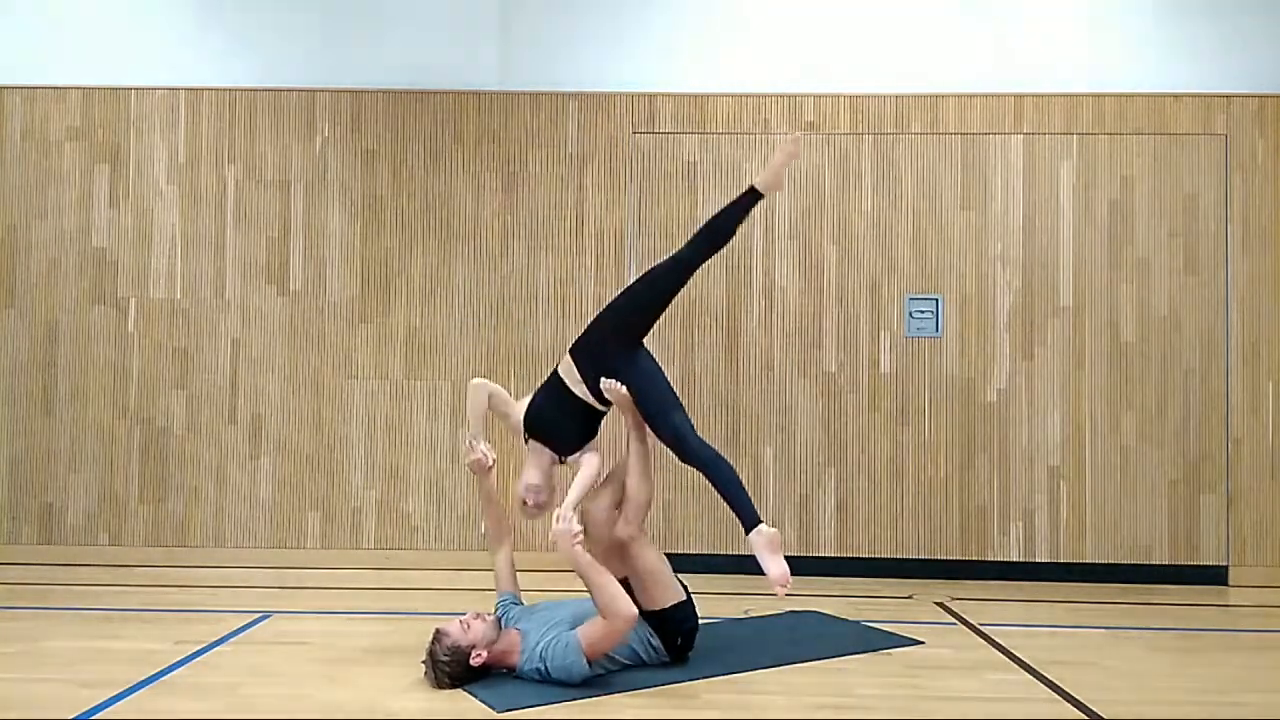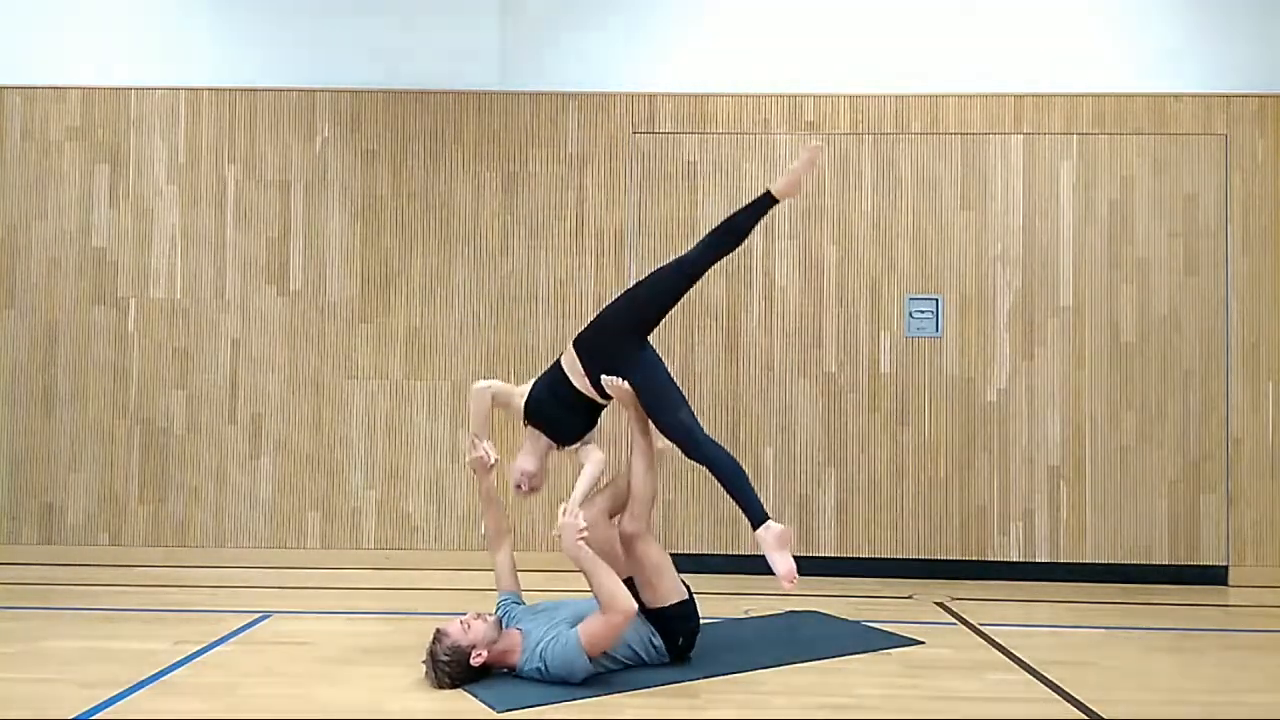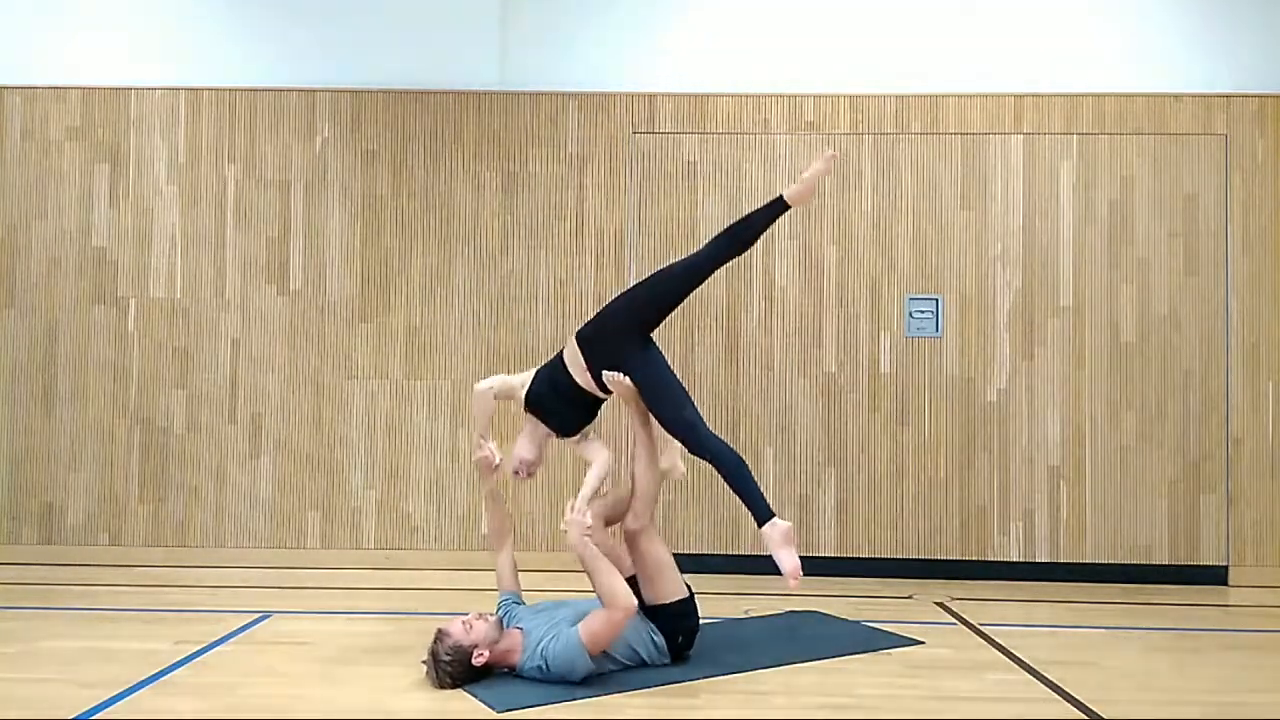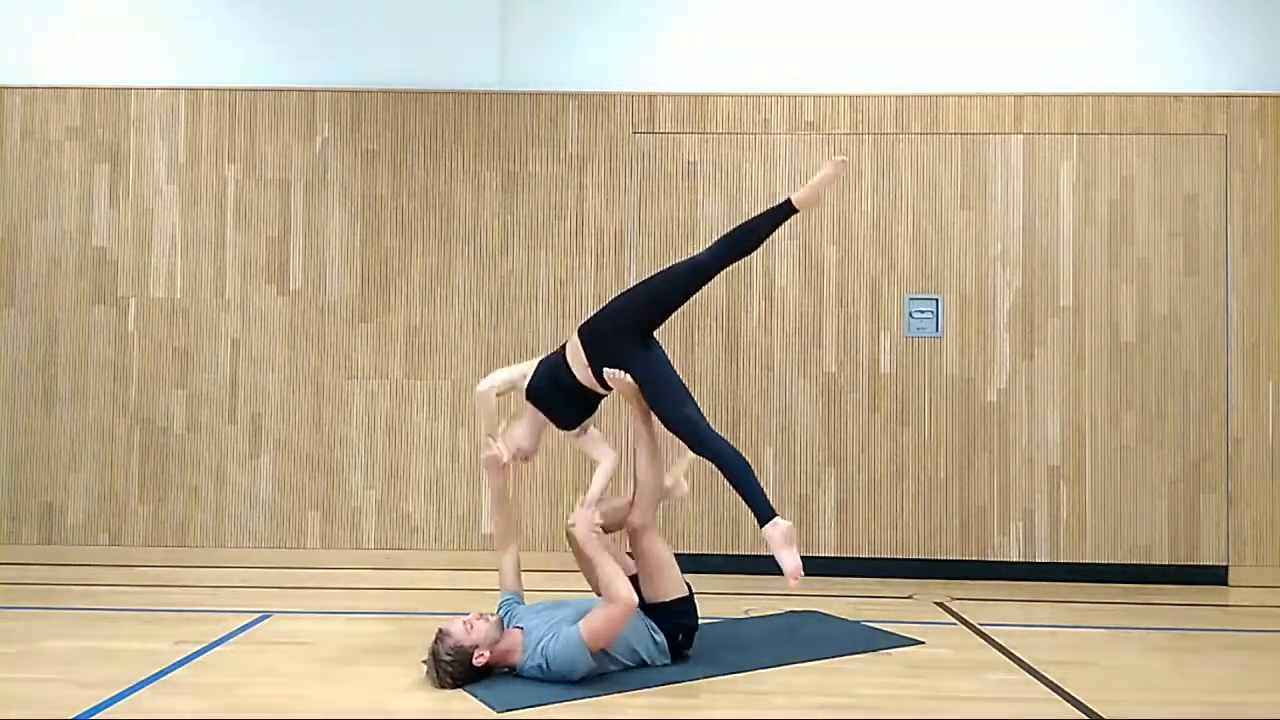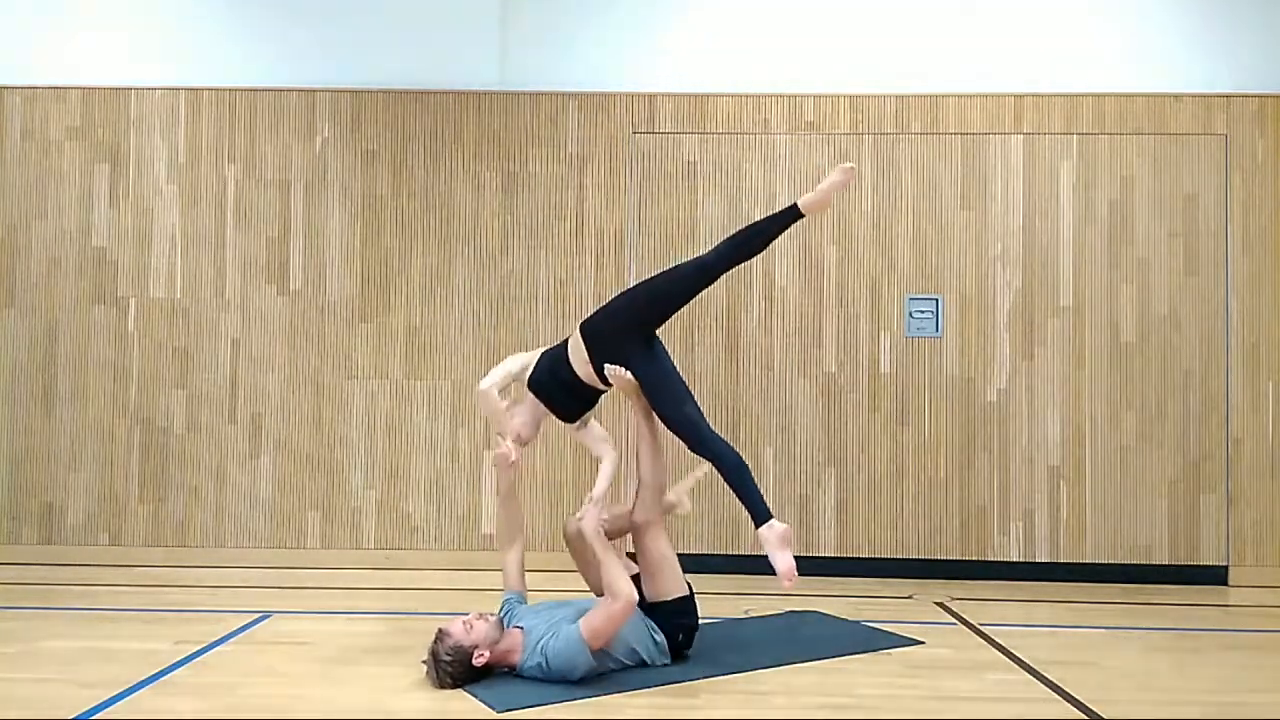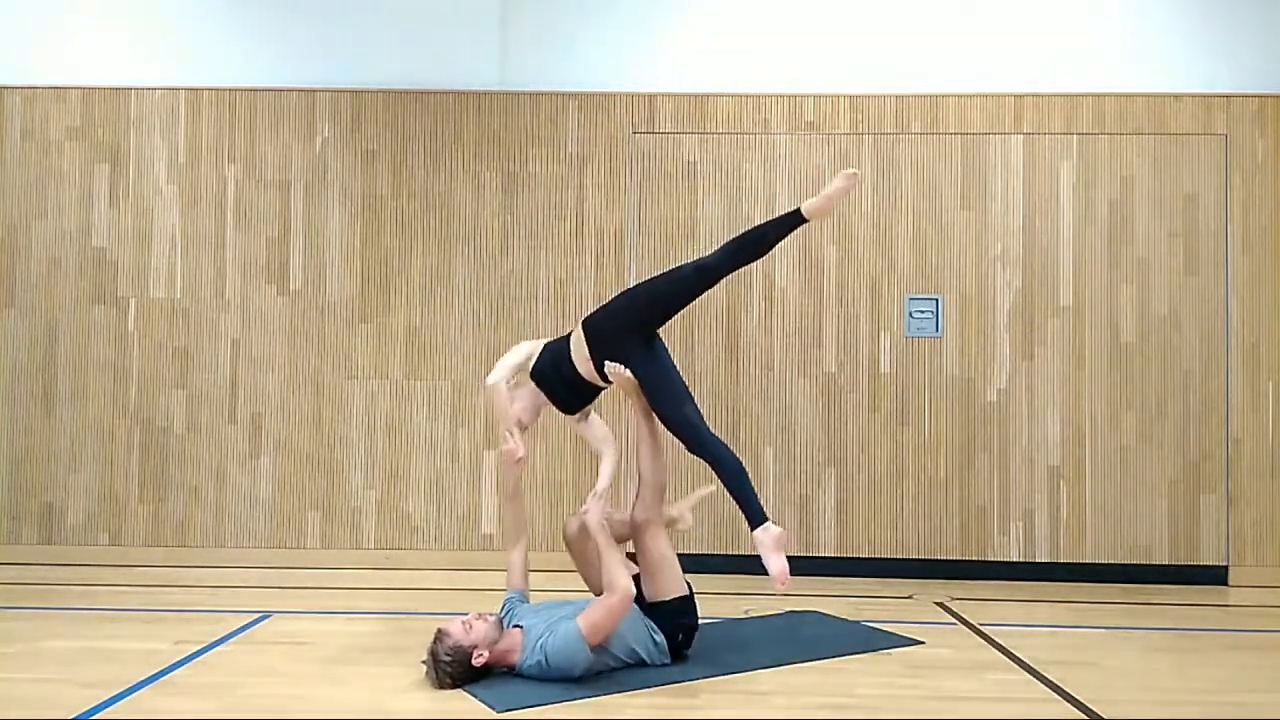
dt=0.1s
person 1, frame 1
left shoulder: (525, 420)
right shoulder: (568, 447)
left elbow: (477, 386)
left wrist: (477, 448)
left hip: (606, 348)
right hip: (624, 368)
right knee: (688, 444)
person 1, frame 2
left shoulder: (529, 407)
right shoulder: (570, 436)
left elbow: (480, 388)
right elbow: (597, 461)
left hip: (608, 344)
right hip: (621, 358)
right knee: (696, 442)
person 1, frame 3
left shoulder: (527, 391)
right shoulder: (566, 427)
left elbow: (481, 390)
right elbow: (602, 458)
left wrist: (485, 447)
right wrist: (580, 507)
left hip: (614, 334)
right hip: (630, 356)
right knee: (700, 410)
person 1, frame 4
left shoulder: (531, 379)
right shoulder: (571, 420)
left elbow: (485, 388)
right elbow: (609, 456)
left wrist: (492, 446)
right wrist: (588, 507)
left hip: (615, 334)
right hip: (631, 354)
person 1, frame 5
left shoulder: (530, 365)
right shoulder: (570, 412)
left elbow: (486, 388)
right elbow: (609, 453)
left wrist: (502, 444)
right wrist: (595, 501)
left hip: (618, 328)
right hip: (634, 352)
right knee: (700, 437)
right ankle: (767, 525)
person 1, frame 6
right shoulder: (573, 406)
left elbow: (494, 381)
right elbow: (609, 449)
left wrist: (509, 439)
right wrist: (598, 497)
left hip: (620, 330)
right hip: (633, 349)
person 2, frame 1
left shoulder: (509, 622)
right shoulder: (551, 660)
left elbow: (501, 546)
right elbow: (623, 616)
left wrist: (483, 480)
right wrist: (573, 554)
left hip: (642, 614)
right hip: (666, 630)
left knee: (595, 511)
right knee: (625, 533)
right ankle: (635, 416)
person 2, frame 2
left shoulder: (511, 621)
right shoulder: (551, 658)
left elbow: (500, 546)
right elbow: (623, 610)
left wrist: (484, 479)
right wrist: (576, 549)
left hip: (643, 617)
right hip: (666, 629)
left knee: (588, 516)
right knee: (632, 529)
right ankle: (637, 412)
person 2, frame 3
left shoulder: (511, 621)
right shoulder: (552, 657)
left elbow: (502, 547)
right elbow: (622, 607)
left wrist: (488, 479)
right wrist: (582, 544)
left hip: (639, 617)
right hip: (666, 629)
left knee: (583, 519)
right knee: (636, 526)
left ankle: (655, 469)
right ankle: (639, 407)
person 2, frame 4
left shoulder: (513, 621)
right shoulder: (552, 656)
left elbow: (507, 547)
right elbow: (624, 602)
left wrist: (496, 478)
right wrist: (587, 541)
left hip: (641, 619)
right hip: (665, 628)
left knee: (579, 522)
right knee: (639, 523)
left ankle: (659, 488)
right ankle: (639, 406)
person 2, frame 5
left shoulder: (512, 622)
right shoulder: (552, 655)
left elbow: (511, 546)
right elbow: (623, 599)
left wrist: (504, 475)
right wrist: (594, 536)
left hip: (637, 614)
right hip: (667, 627)
left knee: (578, 526)
right knee: (643, 520)
left ankle: (663, 504)
right ankle: (642, 402)
person 2, frame 6
left shoulder: (513, 621)
right shoulder: (551, 653)
left elbow: (516, 545)
right elbow: (621, 592)
left wrist: (511, 473)
right wrist: (598, 529)
left hip: (638, 616)
right hip: (665, 627)
left knee: (577, 528)
right knee: (643, 520)
left ankle: (667, 517)
right ankle: (641, 402)
